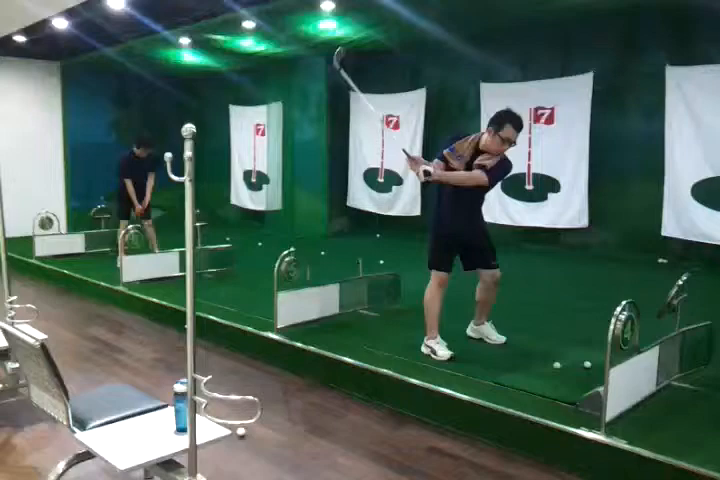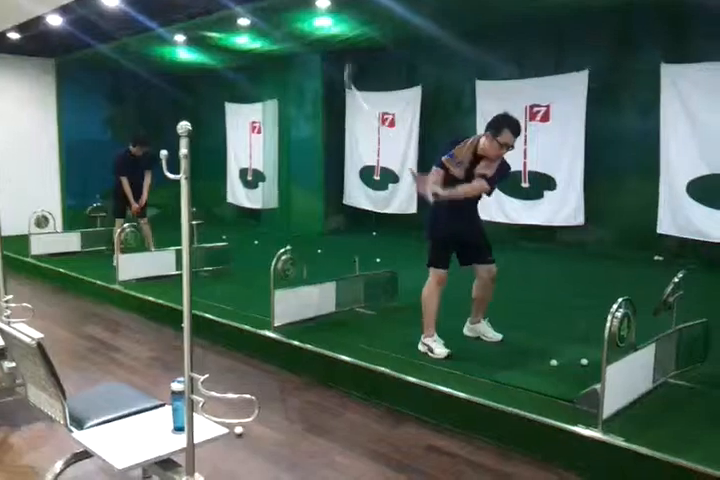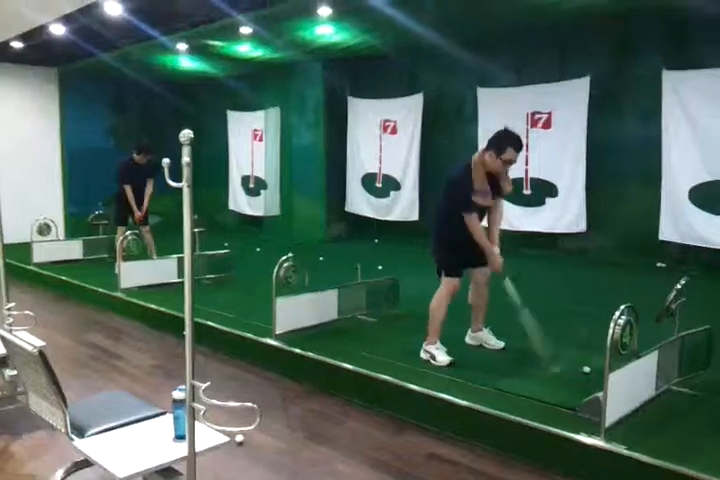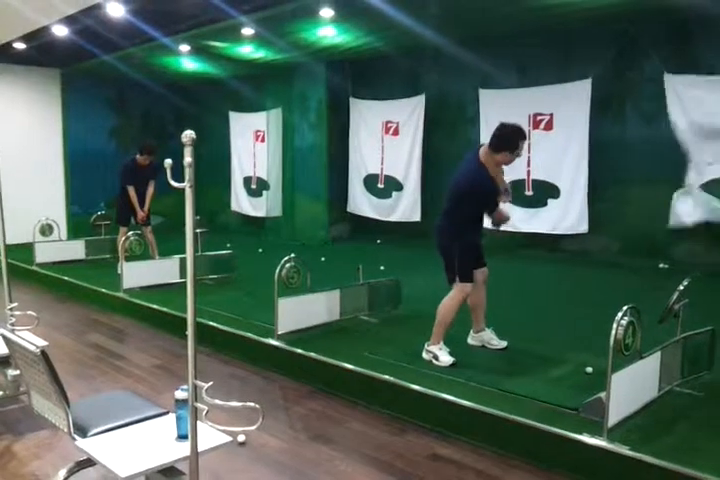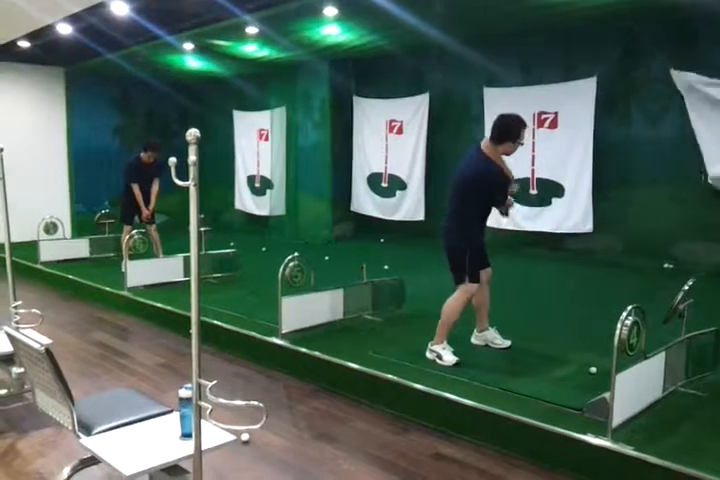
dt=0.2s
person 1, frame 1
left shoulder: (503, 165)
right shoulder: (458, 144)
left elbow: (471, 179)
right elbow: (436, 168)
left wrist: (434, 173)
right wrist: (425, 167)
left hip: (473, 226)
right hip: (444, 224)
left knee: (491, 276)
right knee: (439, 278)
left ankle: (479, 324)
right ankle: (431, 339)
person 1, frame 2
left shoulder: (501, 167)
right shoulder: (457, 149)
left elbow: (474, 188)
right elbow: (435, 176)
left wrist: (444, 193)
right wrist: (432, 188)
left hip: (469, 222)
right hip: (442, 220)
left knee: (488, 272)
right knee: (438, 275)
left ankle: (476, 322)
right ankle: (428, 337)
person 1, frame 3
left shoulder: (499, 175)
right shoulder: (463, 177)
left elbow: (496, 209)
right elbow: (471, 220)
left wrist: (495, 246)
right wrist: (490, 251)
left hip: (469, 234)
right hip: (448, 234)
left knee: (483, 276)
right knee: (450, 284)
left ankle: (477, 331)
right ankle: (431, 345)
person 1, frame 4
left shoulder: (478, 153)
right shoulder: (485, 182)
right elbow: (495, 215)
right wrist: (503, 217)
left hip: (465, 231)
right hip: (454, 236)
left knee: (480, 276)
right knee: (462, 288)
left ankle: (479, 331)
right ankle: (433, 345)
person 1, frame 5
left shoulder: (478, 150)
right shoulder: (494, 174)
right elbow: (503, 205)
left wrist: (505, 190)
right wrist: (508, 201)
left hip: (467, 229)
right hip: (461, 234)
left knee: (484, 276)
right knee: (467, 288)
left ankle: (482, 331)
right ankle: (437, 345)
person 2, frame 1
left shoulder: (152, 158)
right shoulder: (126, 160)
left elbow: (151, 178)
right elbow: (128, 183)
left wrist: (147, 197)
right wrist: (136, 204)
left hip: (142, 194)
right hip: (126, 195)
left knee: (148, 222)
right knee: (124, 224)
left ankle: (156, 251)
person 2, frame 2
left shoulder: (147, 156)
right shoulder: (121, 158)
left elbow: (147, 176)
right elbow: (124, 181)
left wrist: (145, 195)
right wrist: (132, 203)
left hip: (138, 192)
right hip: (121, 193)
left knee: (144, 221)
right knee: (119, 222)
left ankle: (152, 249)
person 2, frame 3
left shoulder: (150, 165)
right shoulder: (125, 166)
left elbow: (149, 184)
right elbow: (127, 189)
left wrist: (145, 205)
right wrist: (135, 211)
left hip: (140, 200)
right hip: (124, 200)
left knee: (145, 229)
right knee: (121, 230)
left ankle: (154, 258)
right ankle: (119, 262)
person 2, frame 4
left shoulder: (153, 166)
right shoulder: (128, 166)
left elbow: (151, 186)
right elbow: (131, 190)
left wrist: (146, 207)
right wrist: (138, 211)
left hip: (142, 200)
right hip: (125, 201)
left knee: (147, 229)
right knee: (123, 230)
left ankle: (156, 258)
person 2, frame 5
left shoulder: (157, 164)
right shoulder: (132, 164)
left elbow: (155, 184)
right elbow: (135, 188)
left wrist: (151, 205)
right wrist: (143, 209)
left hip: (147, 199)
right hip: (130, 199)
left knee: (152, 227)
right knee: (127, 229)
left ankle: (160, 256)
right ankle: (125, 260)
